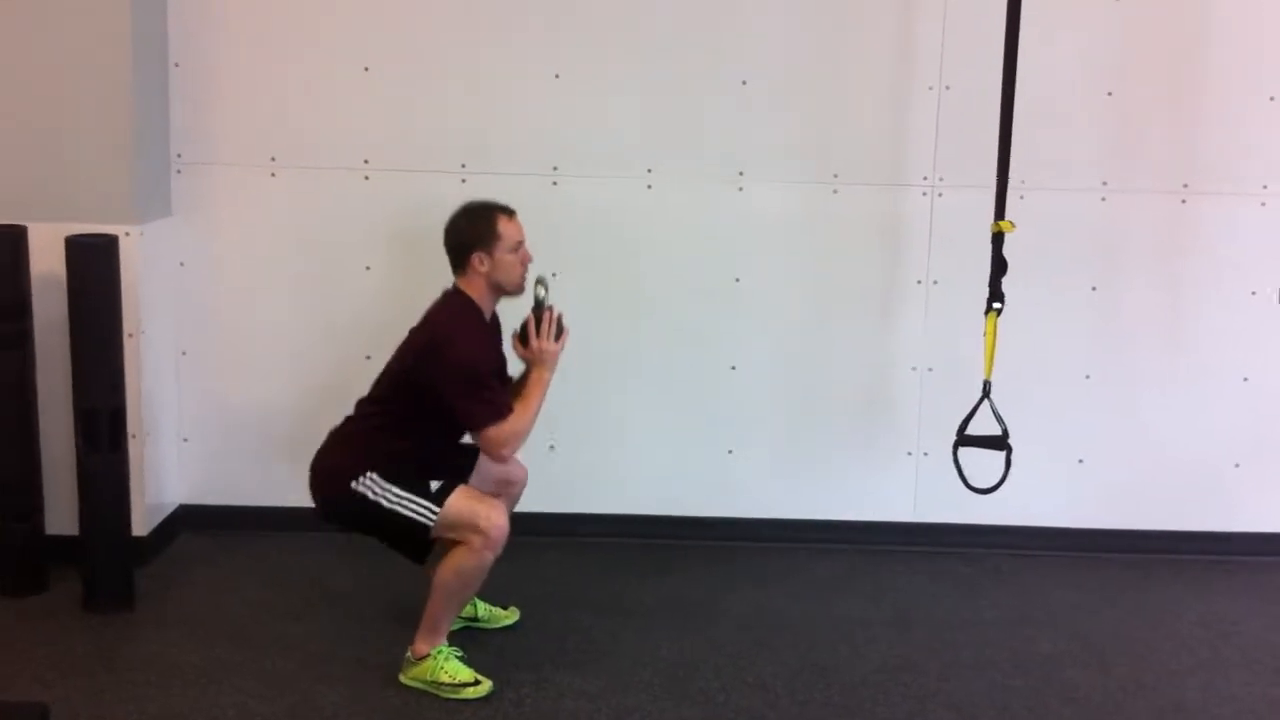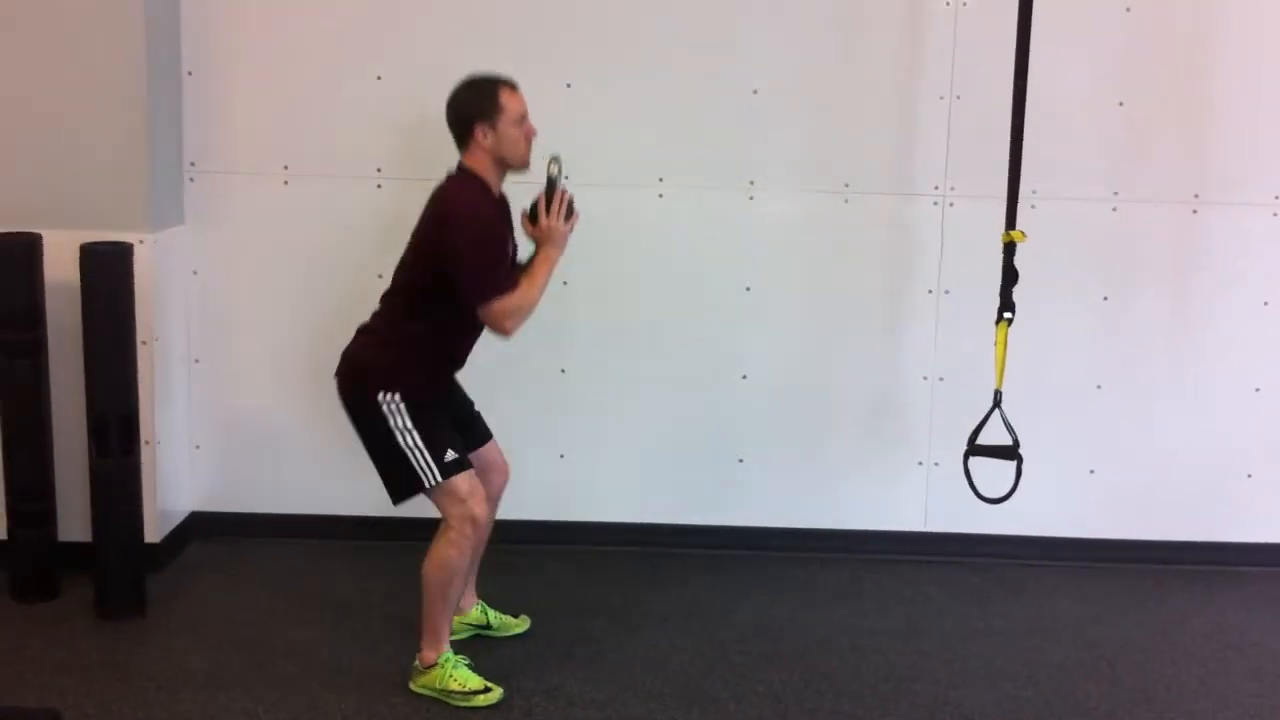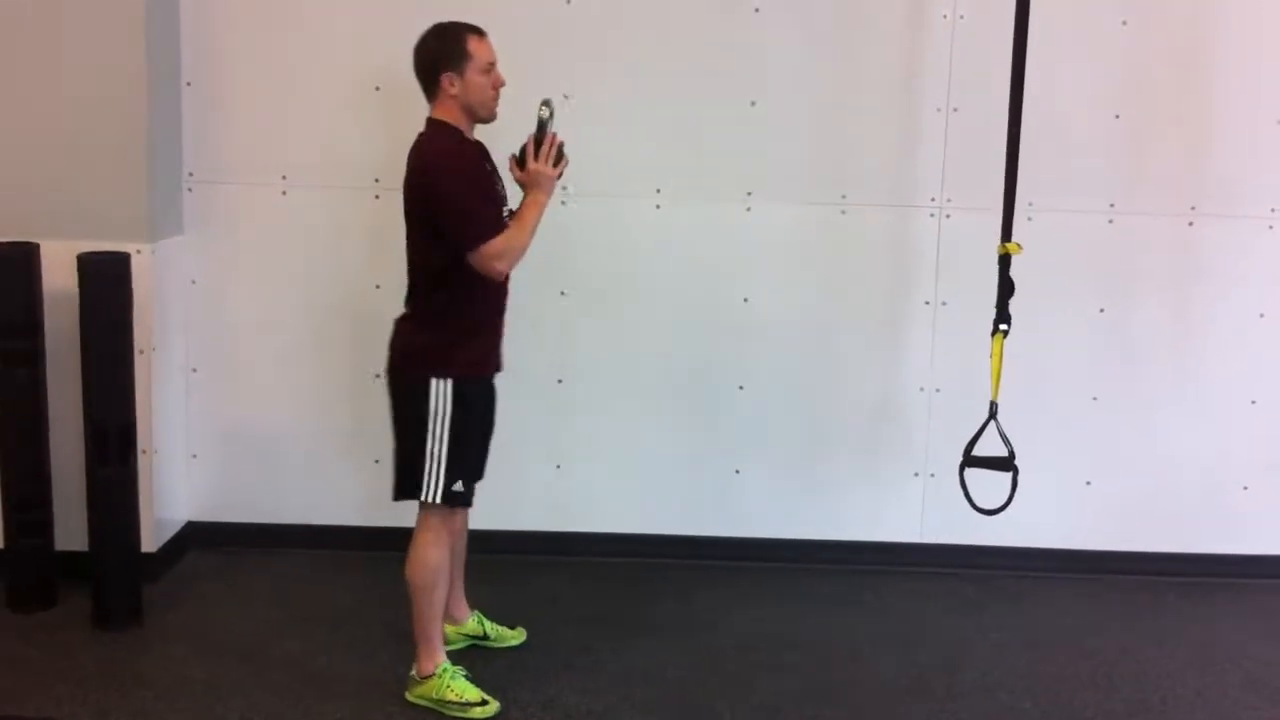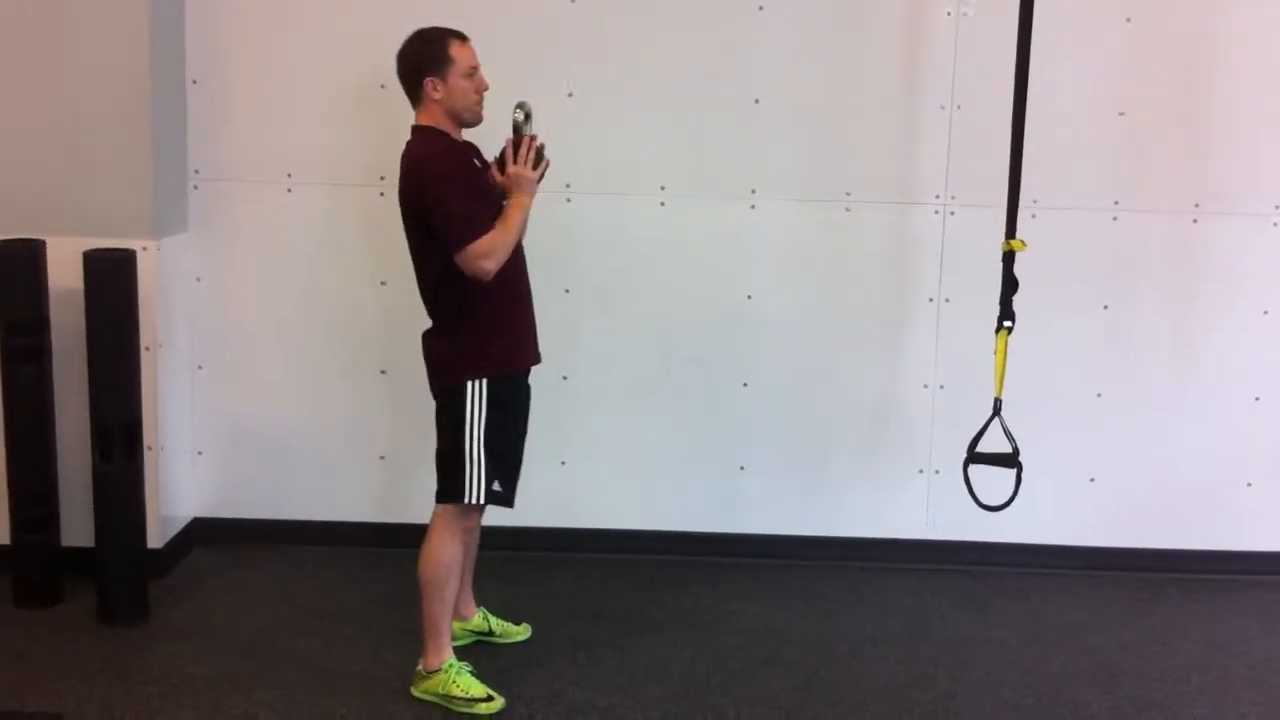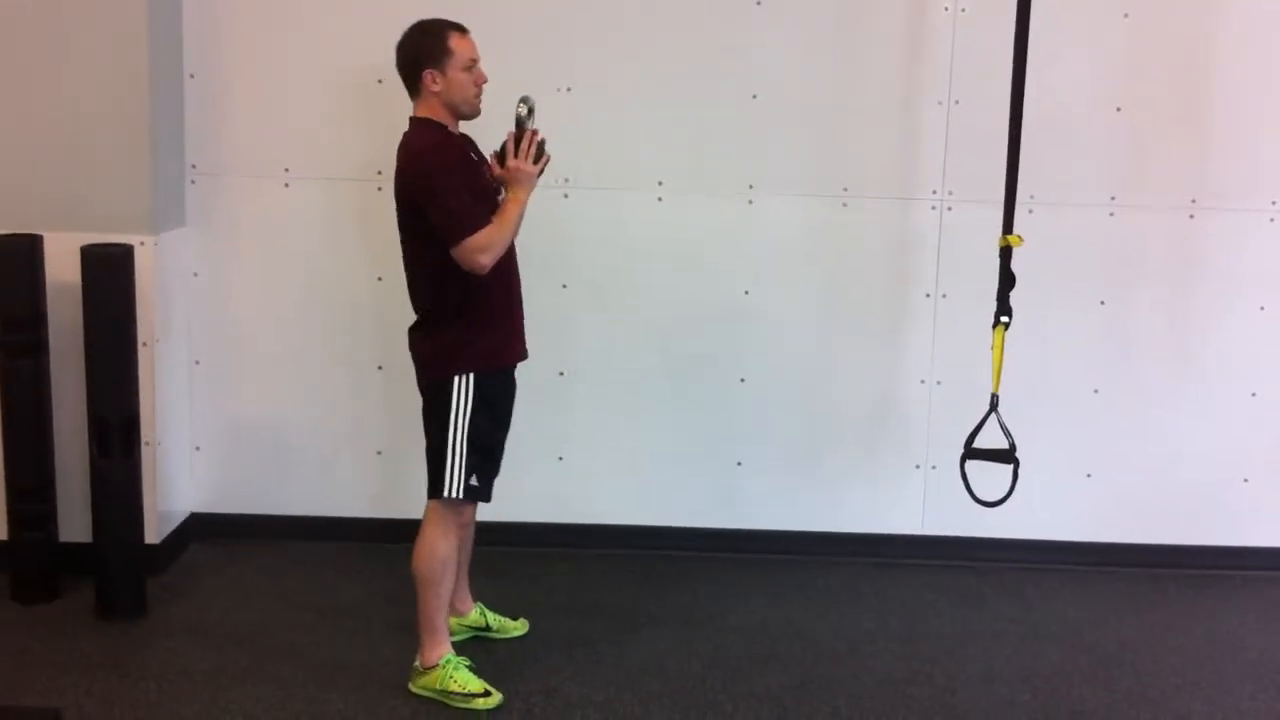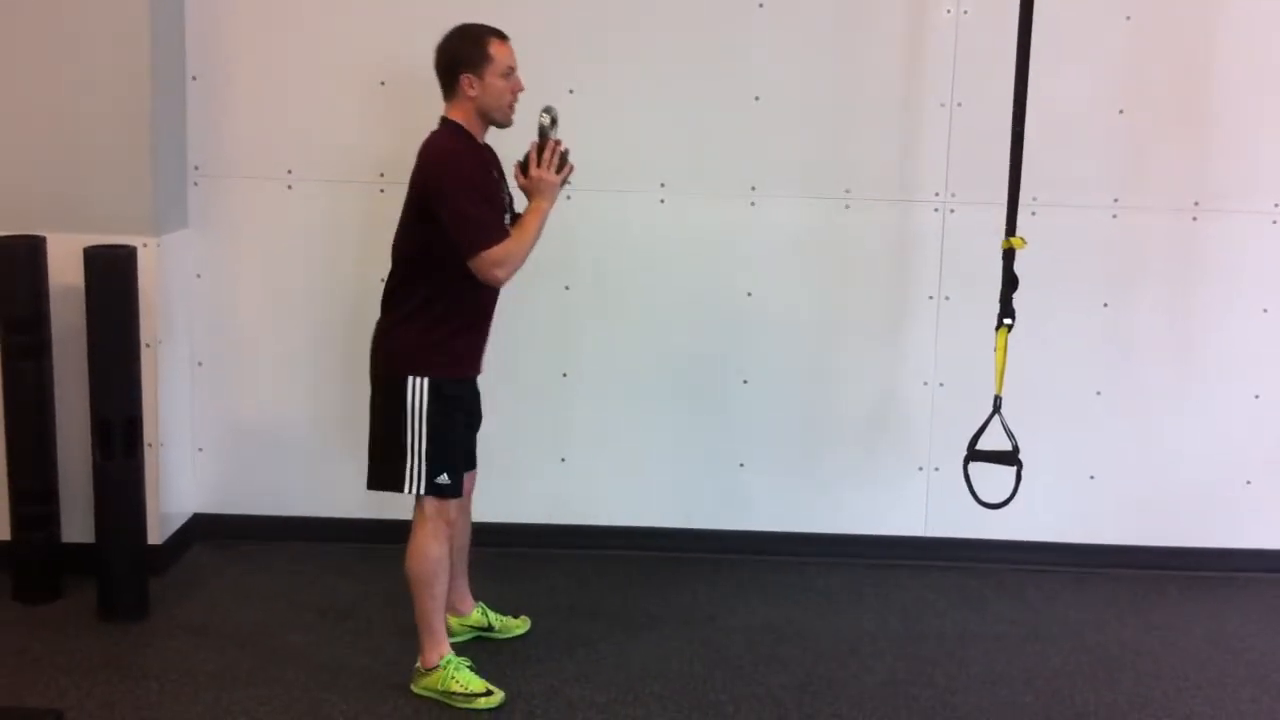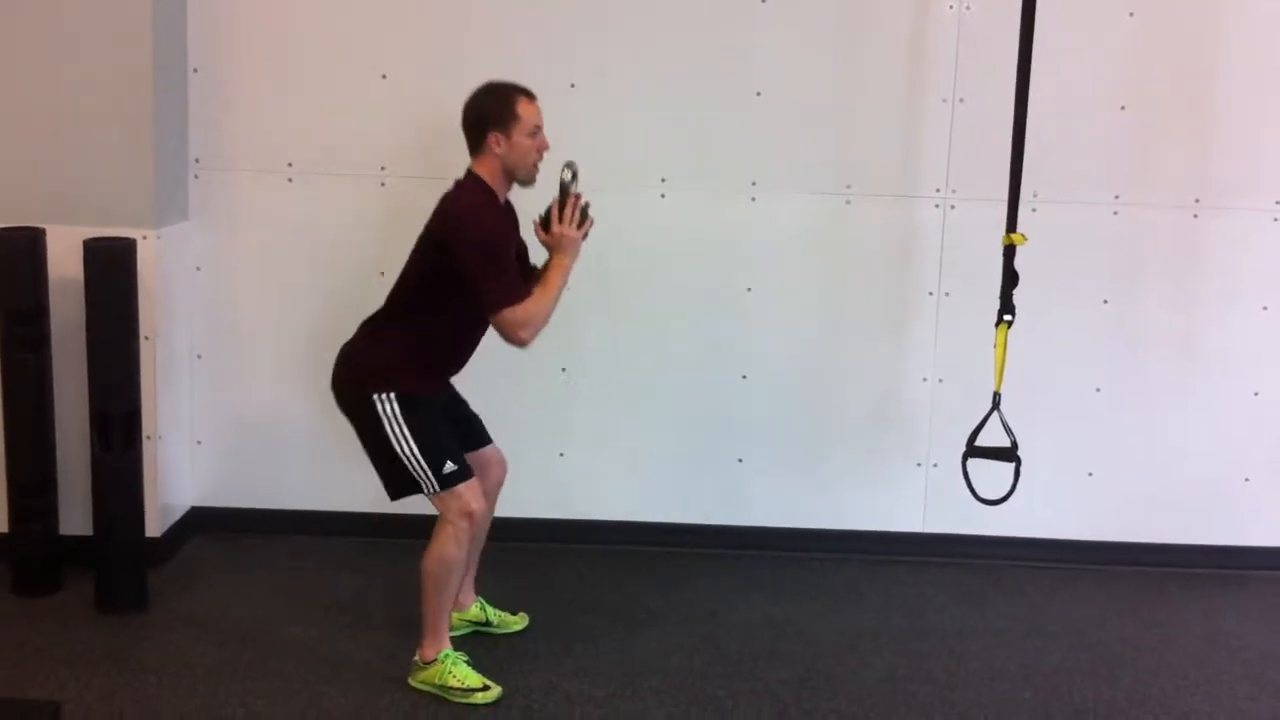
dt=0.4s
person 1, frame 1
left shoulder: (476, 319)
right shoulder: (456, 337)
left elbow: (499, 414)
right elbow: (501, 442)
left wrist: (533, 368)
right wrist: (544, 369)
left hip: (399, 454)
right hip: (353, 475)
left knee: (510, 479)
right knee: (489, 525)
left ankle: (454, 599)
right ankle: (425, 654)
person 1, frame 2
left shoulder: (485, 199)
right shoulder: (465, 209)
left elbow: (501, 294)
right elbow: (506, 317)
left wrist: (541, 246)
right wrist: (551, 248)
left hip: (421, 372)
right hip: (385, 381)
left knee: (493, 474)
right knee: (468, 509)
left ankle: (463, 607)
right ankle: (432, 662)
person 1, frame 3
left shoulder: (461, 150)
right shoulder: (445, 156)
left elbow: (490, 244)
right elbow: (497, 258)
left wrist: (528, 189)
right wrist: (539, 192)
left hip: (463, 357)
right hip: (437, 364)
left knee: (457, 503)
right knee: (440, 512)
left ankle: (457, 618)
person 1, frame 4
left shoulder: (456, 153)
right shoulder: (432, 161)
left elbow: (489, 238)
right elbow: (483, 259)
left wrist: (512, 189)
right wrist: (523, 194)
left hip: (495, 355)
right hip: (474, 362)
left knee: (473, 500)
right knee: (457, 506)
left ankle: (464, 613)
right ankle: (436, 665)
person 1, frame 5
left shoulder: (453, 146)
right shoulder: (428, 154)
left elbow: (482, 234)
right elbow: (478, 252)
left wrist: (508, 182)
right wrist: (520, 189)
left hip: (482, 350)
right hip: (460, 357)
left knee: (467, 495)
right knee: (449, 503)
left ankle: (461, 609)
right ankle: (432, 660)
person 1, frame 6
left shoulder: (472, 152)
right shoulder: (450, 158)
left elbow: (493, 246)
right elbow: (496, 265)
left wrist: (530, 194)
right wrist: (543, 200)
left hip: (448, 357)
right hip: (421, 362)
left knee: (459, 488)
right knee: (437, 503)
left ankle: (461, 610)
right ankle: (433, 661)
person 1, frame 7
left shoulder: (494, 208)
right shoulder: (472, 215)
left elbow: (522, 297)
right elbow: (520, 326)
left wrist: (554, 253)
right wrist: (566, 256)
left hip: (419, 375)
right hip: (383, 382)
left knee: (489, 470)
right knee: (463, 505)
left ankle: (463, 603)
right ankle: (432, 655)
